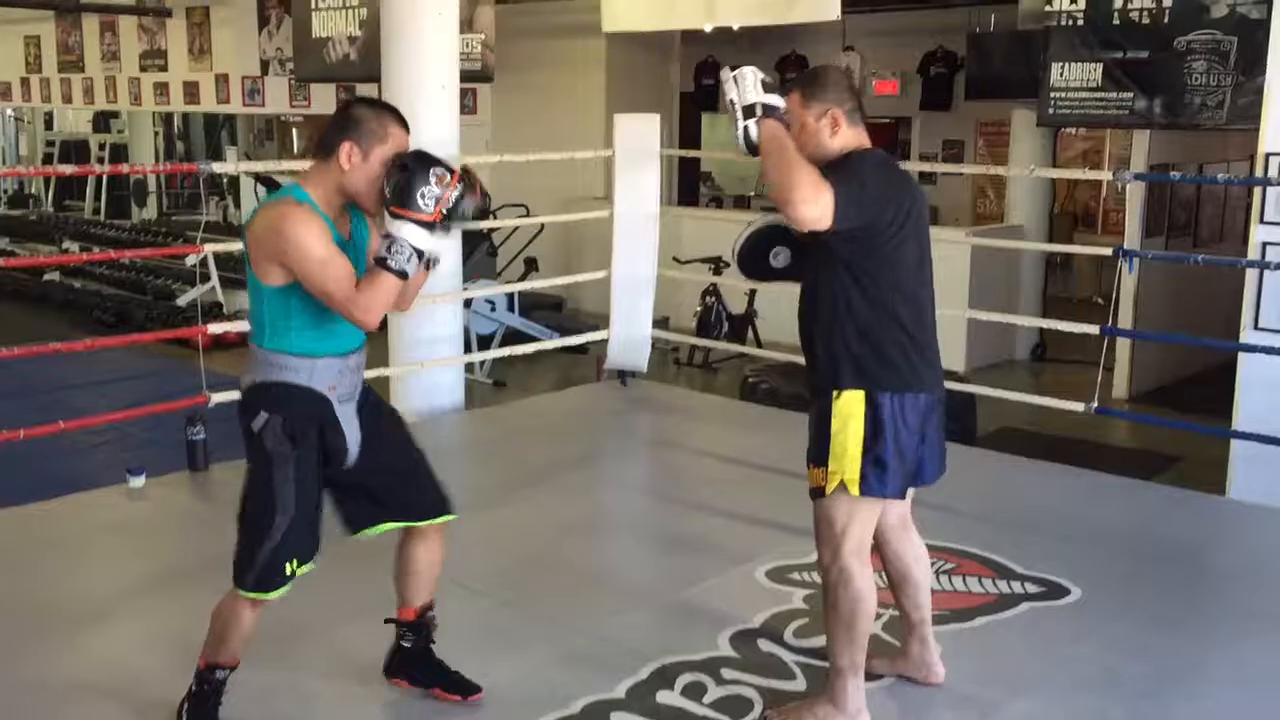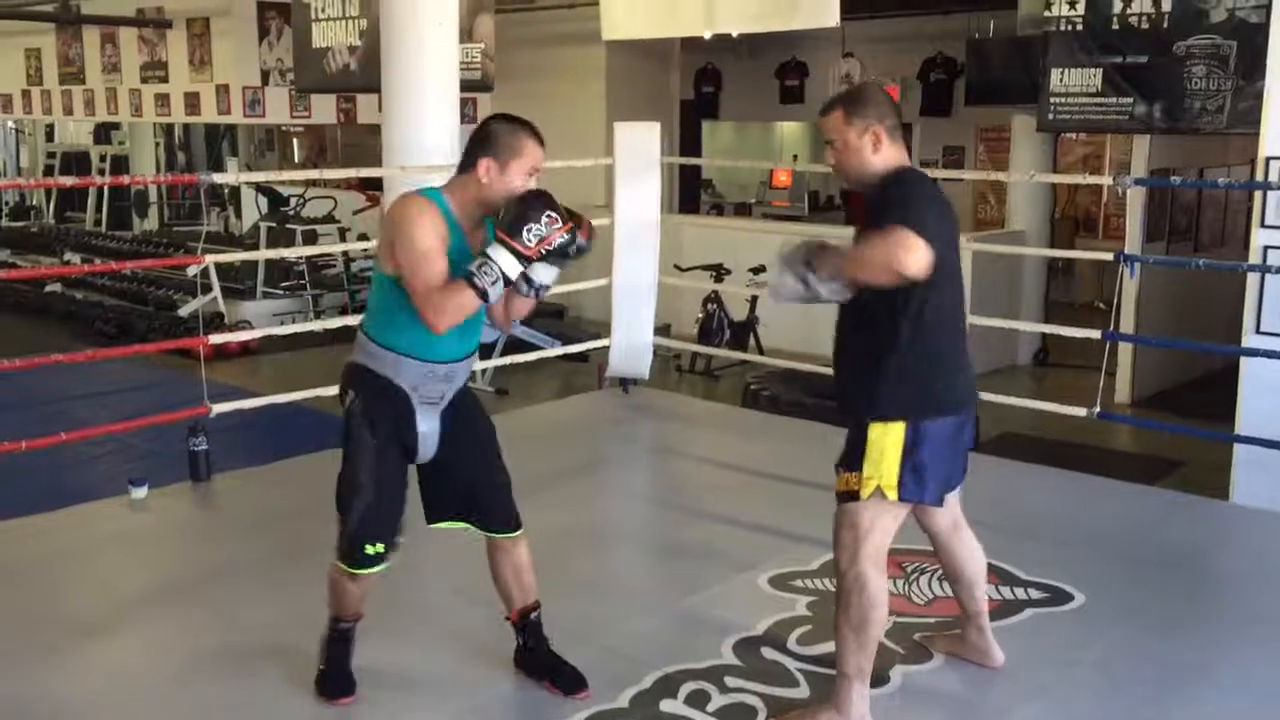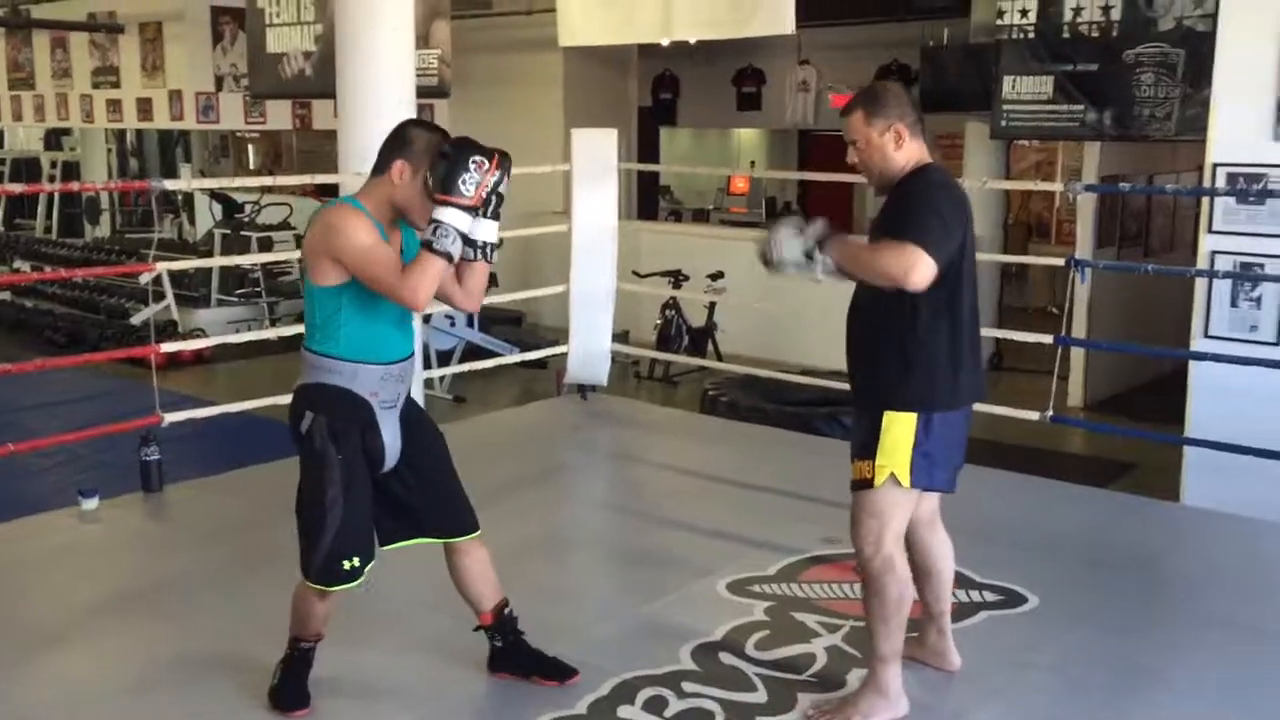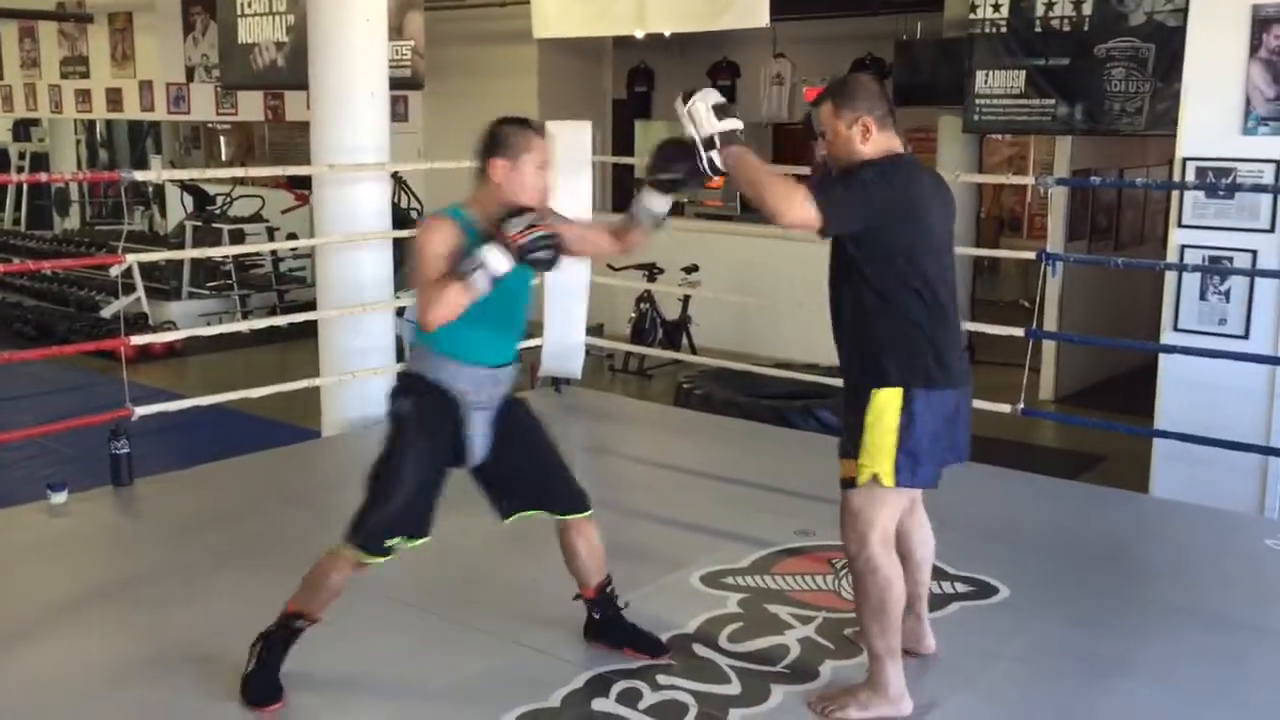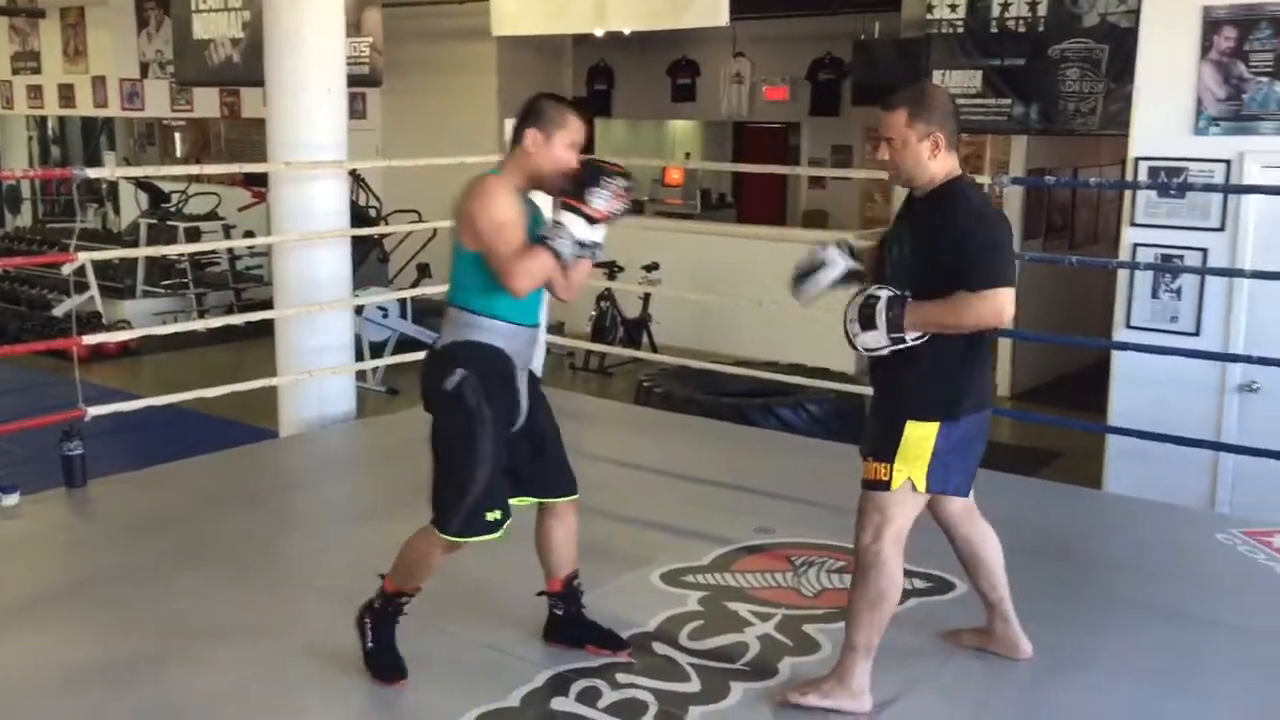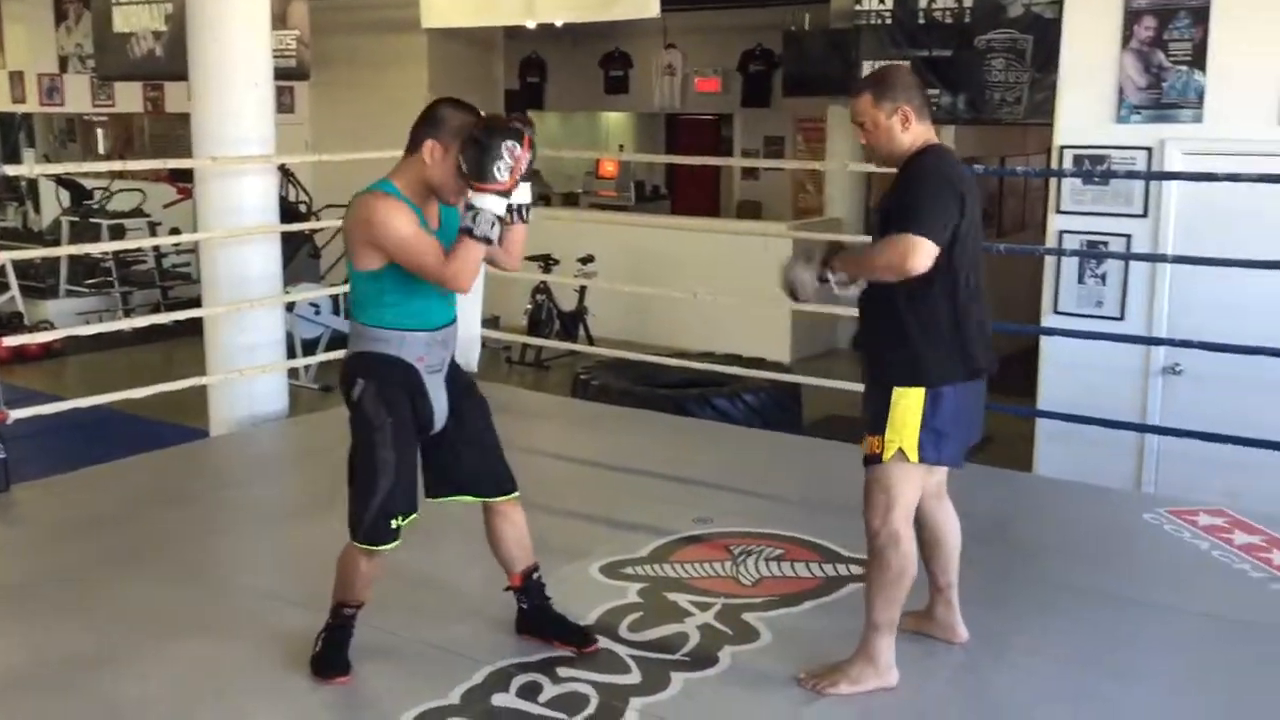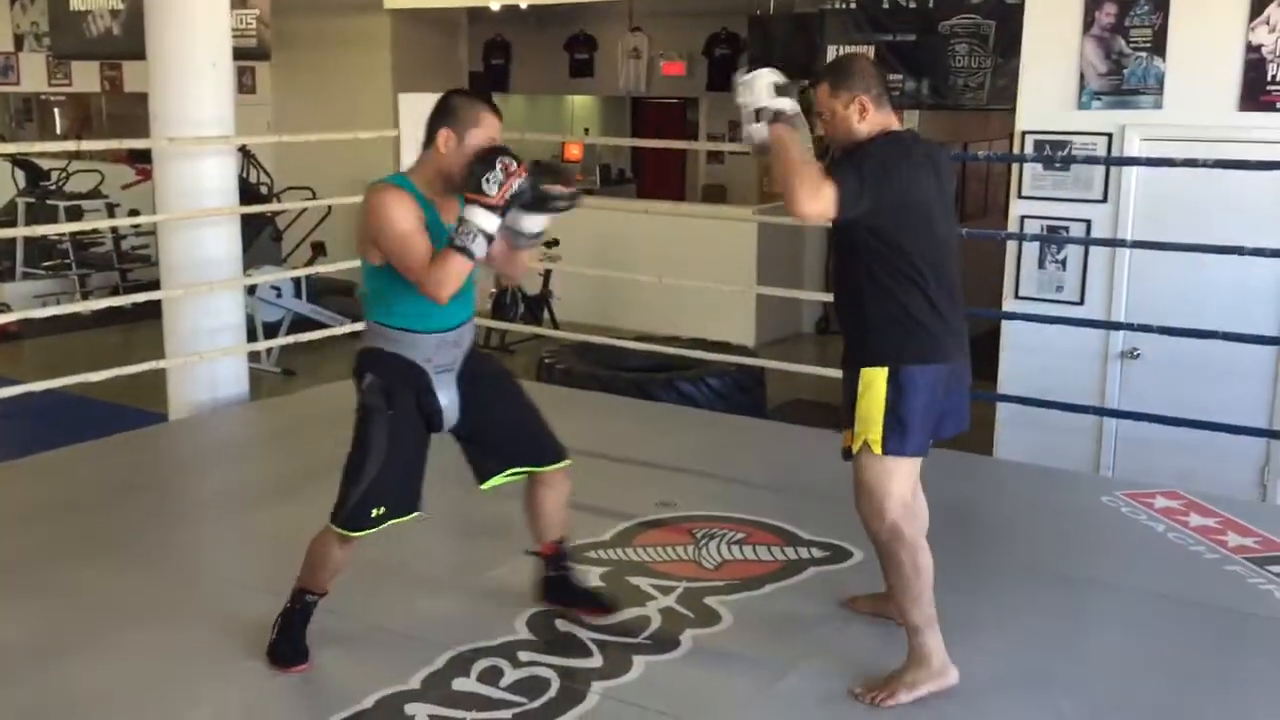
dt=0.5s
person 1, frame 1
left shoulder: (864, 173)
right shoulder: (883, 177)
left elbow: (806, 207)
left wrist: (764, 124)
right wrist: (798, 251)
left hip: (868, 390)
right hip: (901, 384)
left knee: (841, 544)
right knee: (890, 521)
right ankle: (921, 651)
person 1, frame 2
left shoulder: (908, 193)
right shoulder: (900, 195)
left elbow: (906, 259)
left wrist: (826, 261)
right wrist: (845, 274)
left hip: (905, 408)
right hip: (933, 397)
left knee: (858, 549)
right knee: (942, 519)
right ankle: (979, 636)
person 1, frame 3
left shoulder: (931, 193)
right shoulder: (914, 194)
left elbow: (910, 270)
right elbow: (889, 267)
left wrist: (825, 246)
right wrist: (829, 247)
left hip: (915, 398)
right hip: (920, 391)
left knee: (876, 538)
right knee: (920, 519)
right ankle: (936, 640)
person 1, frame 4
left shoulder: (882, 182)
right shoulder: (919, 182)
left elbow: (789, 209)
left wrist: (725, 141)
left hip: (900, 386)
right hip: (927, 377)
left knee: (867, 533)
right knee: (904, 505)
right ankle: (915, 626)
person 1, frame 5
left shoulder: (972, 214)
right shoulder: (918, 203)
left elbow: (996, 306)
right elbow: (893, 270)
left wrist: (904, 317)
right wrist: (850, 268)
left hip: (936, 403)
right hip: (918, 394)
left knee: (878, 536)
right knee: (955, 511)
right ankle: (1005, 630)
person 1, frame 6
left shoulder: (930, 173)
right shoulder: (930, 172)
left elbow: (911, 257)
left wrist: (840, 263)
right wrist: (853, 261)
left hip: (924, 375)
right hip: (939, 367)
left knee: (887, 512)
right knee: (927, 494)
left ankle: (875, 658)
right ankle: (945, 613)
person 1, frame 7
left shoulder: (880, 158)
right shoulder: (923, 156)
left elbow: (807, 202)
left wrist: (780, 126)
left hip: (898, 359)
right hip: (931, 350)
left knee: (883, 508)
right knee: (900, 482)
left ankle: (929, 658)
right ankle: (901, 596)
person 2, frame 1
left shoulder: (352, 213)
right shoulder: (288, 219)
left elbow: (400, 298)
right elbow: (364, 309)
left wrist: (433, 221)
right wrist: (413, 220)
left hip: (348, 397)
right hip: (289, 409)
left knee: (428, 517)
right knee: (264, 578)
left ankle: (411, 652)
person 2, frame 2
left shoulder: (491, 223)
right shoulder: (416, 215)
left elbow: (507, 319)
right elbow: (438, 314)
left wrist: (542, 264)
right wrist: (512, 250)
left hip: (449, 396)
right hip: (382, 395)
left knee: (505, 525)
right knee: (363, 548)
left ankle: (532, 645)
right ankle: (339, 643)
person 2, frame 3
left shoulder: (408, 229)
right shoulder: (340, 224)
left elbow: (468, 299)
right elbow: (413, 293)
left wrist: (482, 214)
right wrist: (454, 208)
left hip: (395, 405)
right hip: (337, 413)
left knee: (461, 529)
right knee: (333, 568)
left ankle: (506, 646)
right ankle: (296, 662)
person 2, frame 4
left shoulder: (535, 222)
right shoulder: (441, 230)
left elbow: (619, 245)
right elbow: (433, 314)
left wrist: (656, 194)
right wrist: (496, 251)
left hip: (495, 402)
right hip: (435, 403)
left knee: (574, 511)
right knee: (373, 542)
left ankle: (604, 617)
right ankle: (275, 644)
person 2, frame 5
left shoulder: (527, 203)
right shoulder: (491, 192)
left elbow: (565, 287)
right elbow: (517, 281)
left wrist: (591, 223)
right wrist: (576, 215)
left hip: (510, 369)
right hip: (471, 369)
left knee: (559, 496)
right knee: (461, 524)
left ankle: (565, 614)
right ankle: (382, 614)
person 2, frame 6
left shoulder: (447, 200)
right shoulder: (377, 209)
left elbow: (509, 256)
right elbow: (457, 276)
left wrist: (513, 182)
right wrist: (489, 190)
left hip: (439, 369)
right hip: (385, 377)
left knee: (501, 493)
right knee: (377, 529)
left ankle: (534, 609)
right ankle: (338, 629)
person 2, frame 7
left shoulder: (463, 196)
right shoulder: (389, 203)
left elbow: (510, 269)
right elbow: (437, 286)
left wrist: (532, 211)
right wrist: (485, 207)
left hip: (460, 361)
right hip: (397, 372)
left knee: (549, 464)
right knee: (357, 518)
left ankle: (556, 578)
right ankle: (295, 616)
